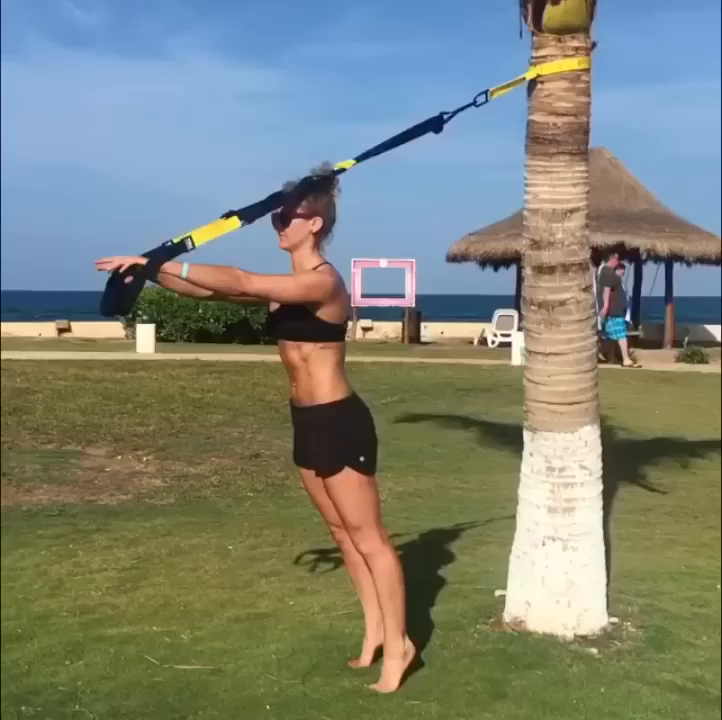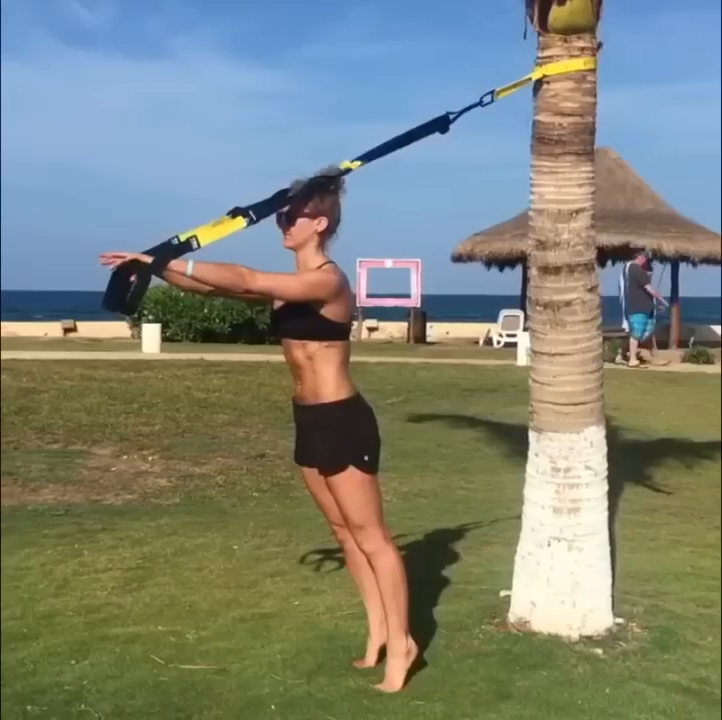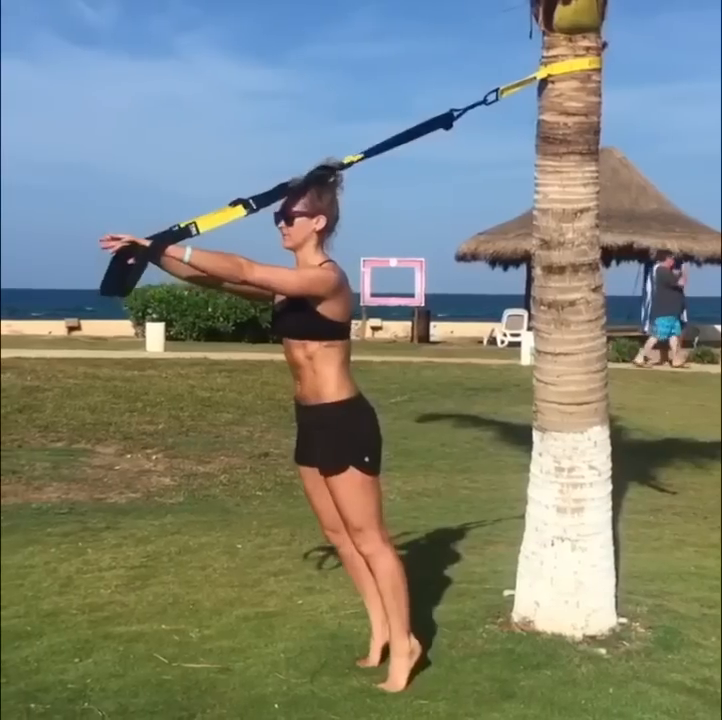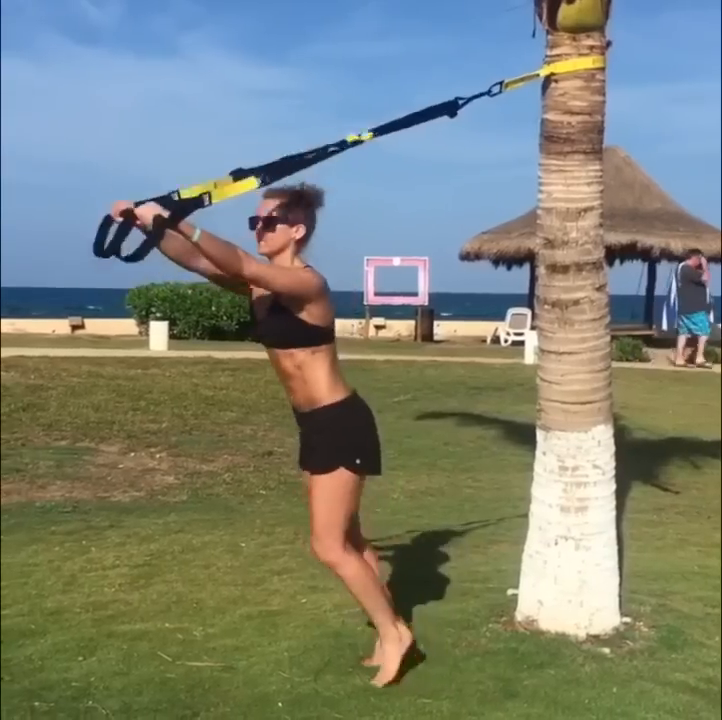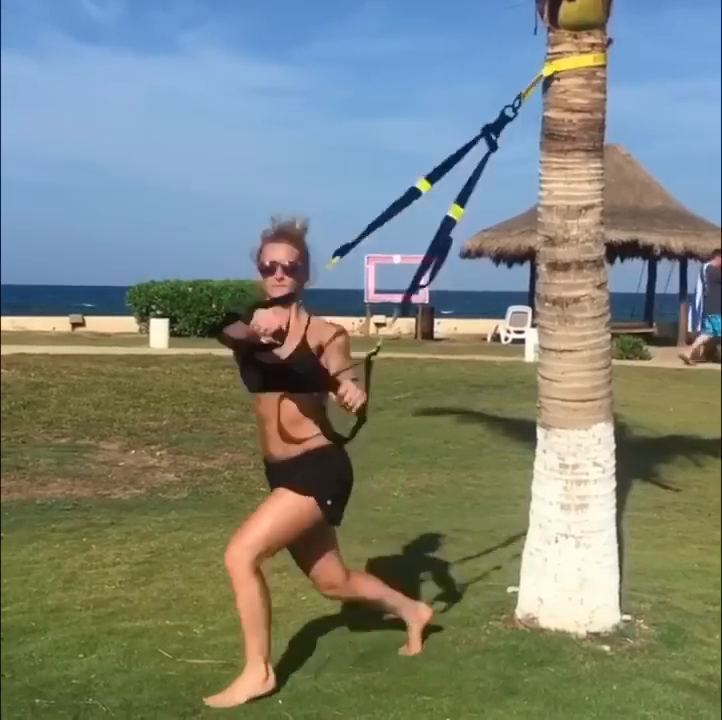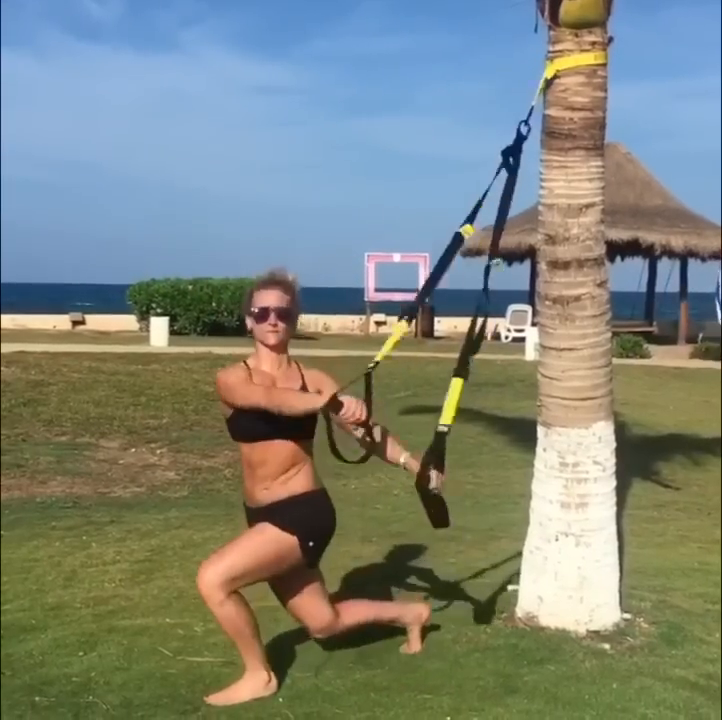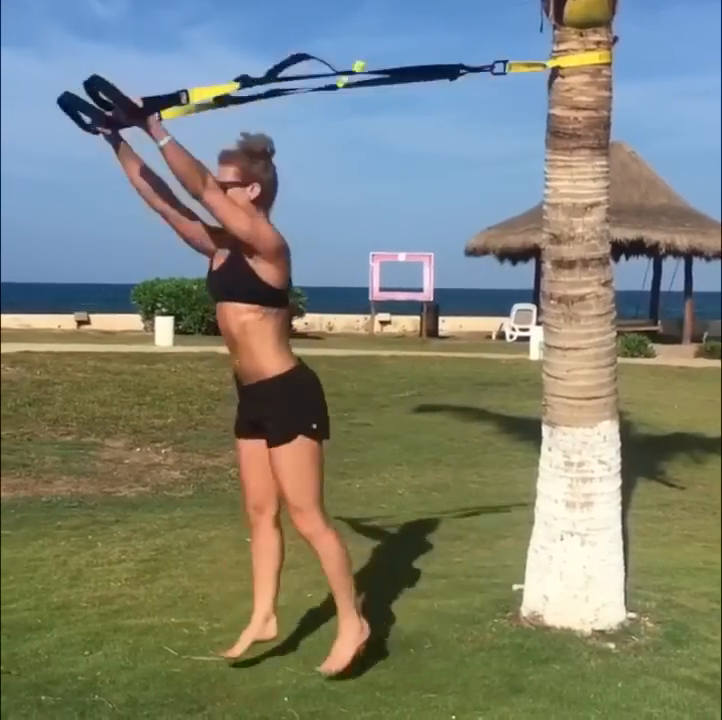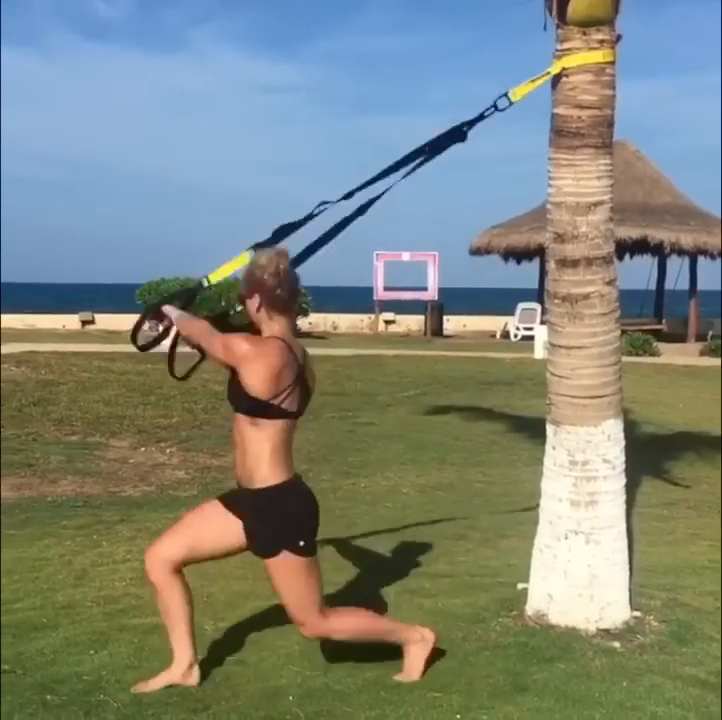
dt=0.3s
person 1, frame 1
left shoulder: (323, 283)
right shoulder: (284, 286)
left elbow: (240, 283)
right elbow: (214, 291)
left wrist: (159, 263)
right wrist: (151, 270)
left hip: (339, 422)
right hip: (308, 423)
left knee: (368, 537)
right knee: (344, 534)
left ankle: (398, 644)
right ankle: (375, 630)
person 1, frame 2
left shoulder: (328, 281)
right shoulder: (288, 286)
left elbow: (246, 280)
right elbow: (217, 287)
left wrist: (166, 259)
right wrist: (157, 266)
left hip: (342, 422)
right hip: (310, 422)
left knee: (371, 536)
right knee: (346, 533)
left ankle: (401, 644)
right ankle: (379, 630)
person 1, frame 3
left shoulder: (326, 279)
right shoulder: (284, 283)
left elbow: (241, 269)
right elbow: (214, 279)
left wrist: (163, 244)
right wrist: (151, 253)
left hip: (344, 423)
right hip: (311, 423)
left knee: (370, 540)
right knee: (343, 536)
left ankle: (405, 643)
right ankle: (382, 628)
person 1, frame 4
left shoulder: (306, 282)
right shoulder: (260, 285)
left elbow: (242, 263)
right elbow: (198, 260)
left wrist: (173, 220)
right wrist: (148, 224)
left hip: (342, 424)
right hip: (314, 427)
left knee: (330, 546)
right knee: (347, 539)
left ankle: (392, 633)
right ankle: (389, 625)
person 1, frame 5
left shoulder: (323, 331)
right shoulder: (247, 329)
left elbow: (343, 375)
right elbow: (236, 335)
left wrist: (341, 372)
right wrist: (257, 327)
left hip: (320, 470)
right hip: (281, 475)
left knee: (241, 556)
right knee: (332, 580)
left ankle: (258, 672)
right ankle: (413, 613)
person 1, frame 6
left shoulder: (314, 379)
right shoulder: (231, 380)
left elbow: (360, 422)
right elbow: (270, 399)
left wrist: (409, 460)
right wrist: (329, 401)
left hip: (305, 512)
right hip: (263, 518)
left knee: (213, 579)
right knee: (324, 623)
left ankle: (258, 676)
right ankle: (410, 612)
person 1, frame 7
left shoulder: (267, 244)
right shoulder: (224, 248)
left elbow: (201, 189)
right elbow: (165, 201)
left wrist: (163, 137)
right wrist: (121, 147)
left hip: (289, 394)
right hip: (254, 398)
left knee: (306, 517)
right knee: (260, 513)
left ankle: (351, 623)
right ankle: (263, 619)
person 1, frame 8
left shoulder: (255, 352)
right shoulder: (293, 355)
left elbow: (202, 333)
left wrist: (171, 313)
right wrist: (184, 322)
left hip: (279, 507)
right hip: (254, 500)
left knee: (315, 622)
right knee: (159, 559)
left ankle: (414, 638)
right ankle: (184, 664)
